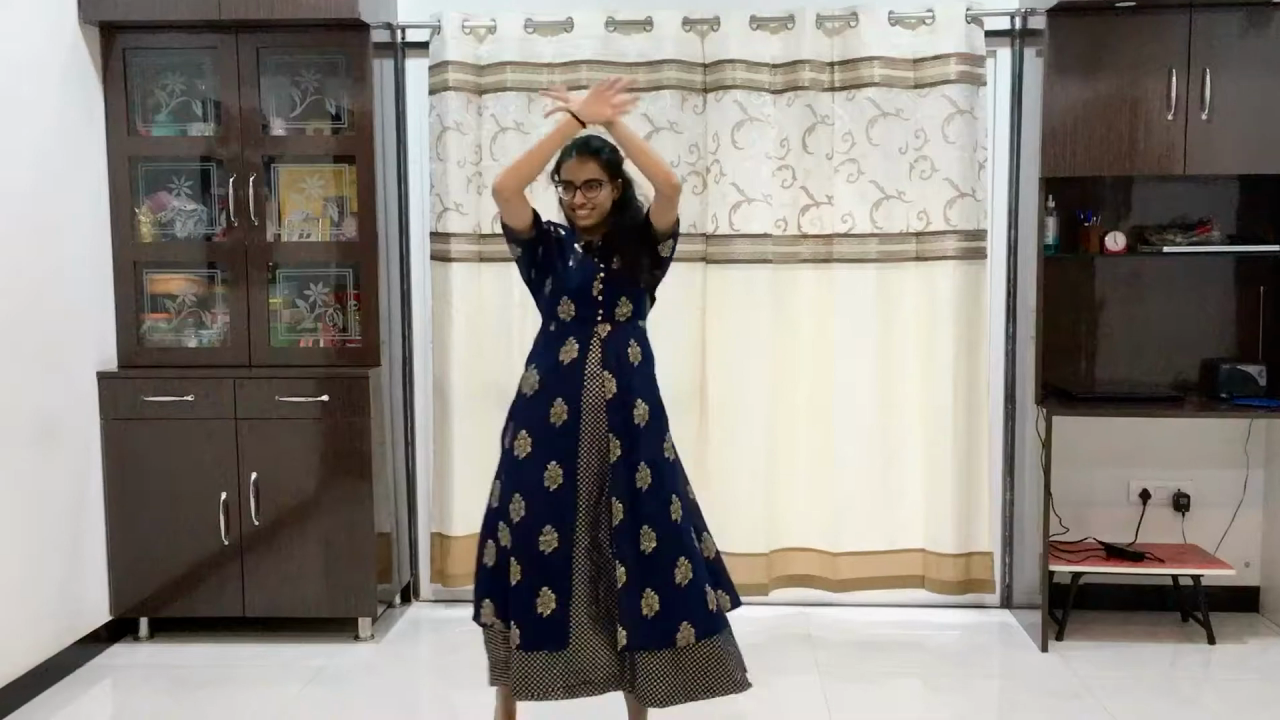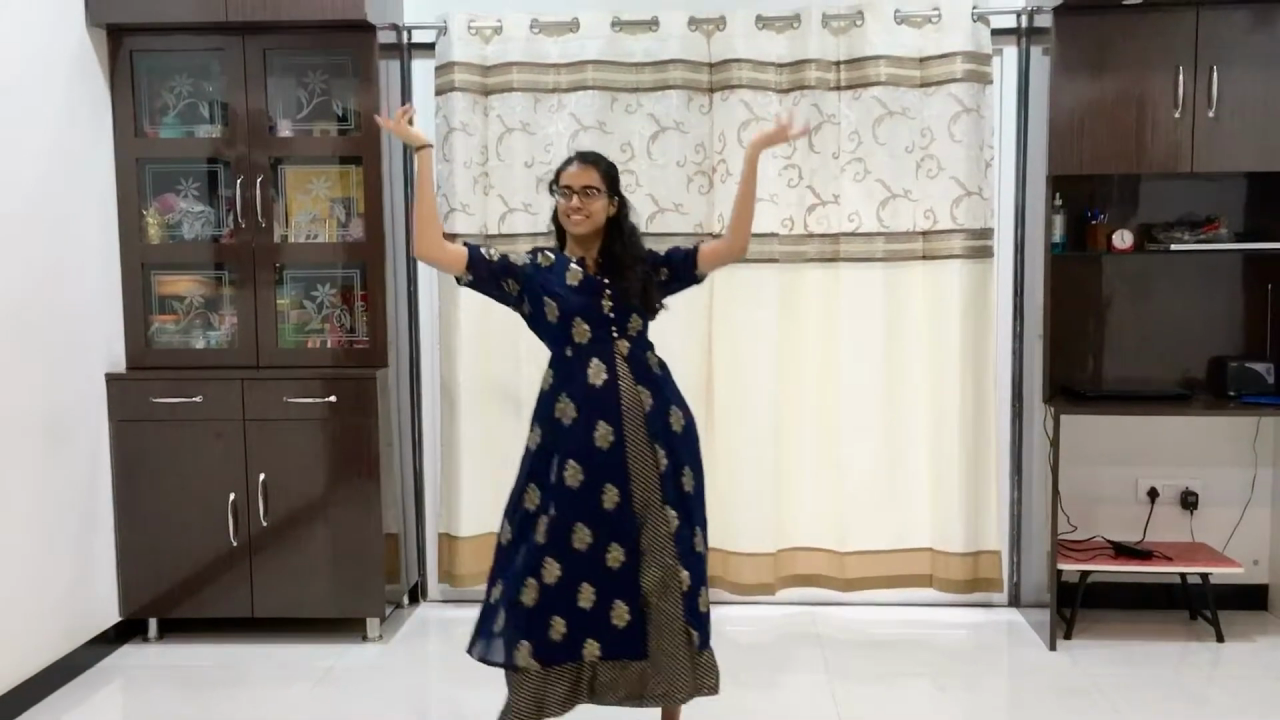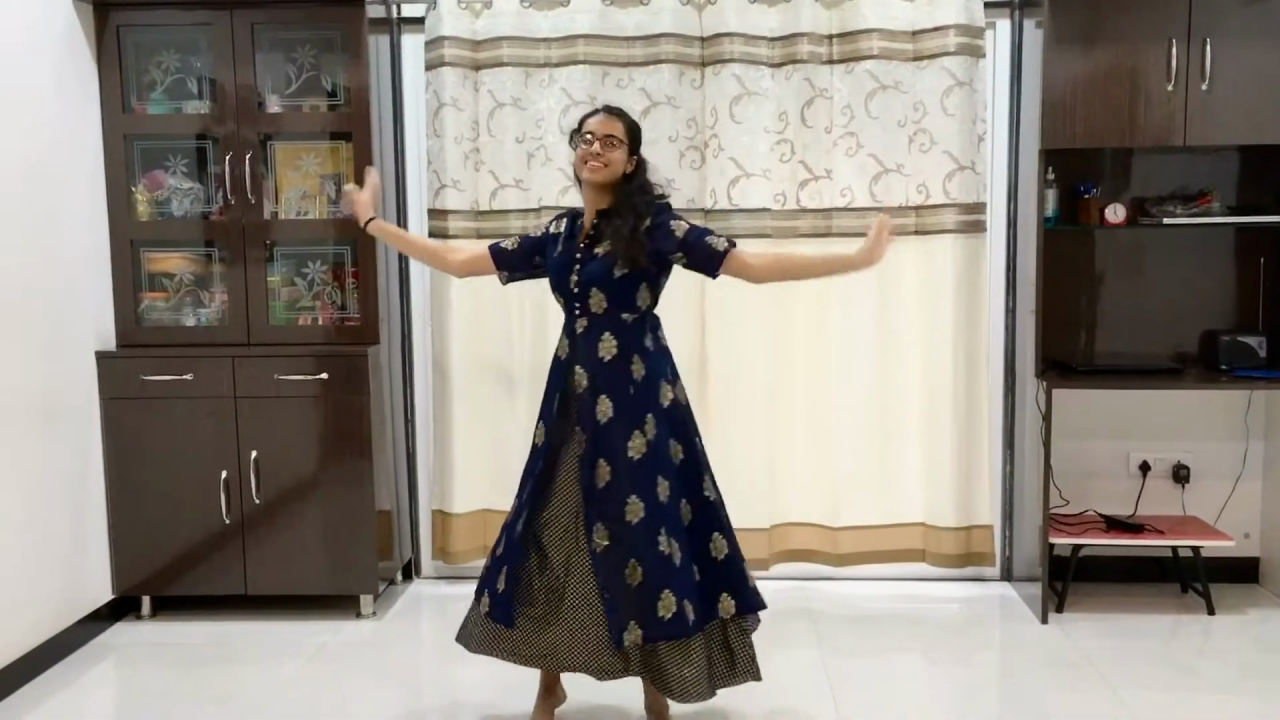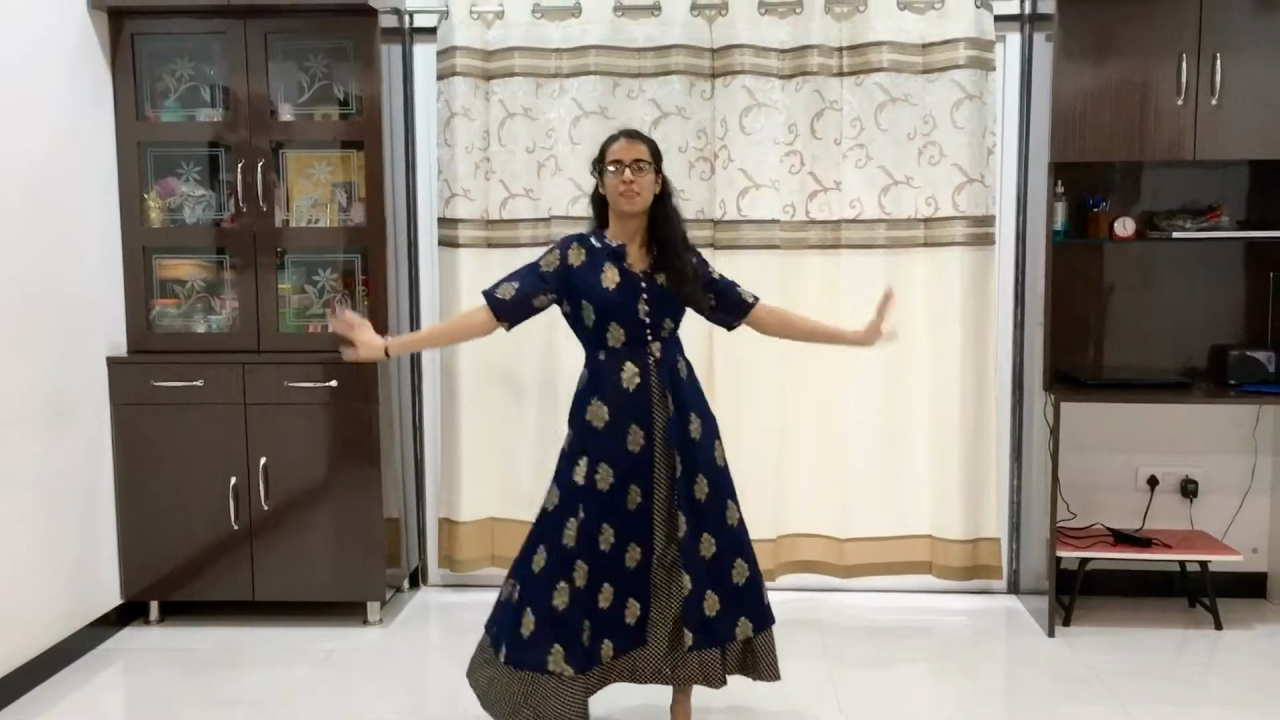
dt=1s
person 1, frame 1
left shoulder: (643, 248)
right shoulder: (545, 247)
left elbow: (669, 187)
right elbow: (505, 190)
left wrist: (610, 121)
right wrist: (572, 118)
left hip: (627, 415)
right hip: (550, 416)
left knee: (637, 558)
right knee: (534, 553)
person 1, frame 2
left shoulder: (644, 267)
right shoulder: (532, 270)
left elbow: (732, 246)
right elbow: (432, 248)
left wrist: (754, 157)
right wrist: (420, 154)
left hip: (657, 428)
right hip: (576, 429)
left knee: (667, 568)
right knee: (559, 565)
person 1, frame 3
left shoulder: (655, 224)
right shoulder: (559, 232)
left elbow: (750, 265)
right elbow: (459, 261)
left wrist: (852, 261)
right wrist: (375, 224)
left hip: (636, 397)
right hip: (573, 399)
left knee: (644, 536)
right knee: (548, 532)
person 1, frame 4
left shoulder: (681, 258)
right shoulder: (572, 257)
left elbow: (755, 314)
right elbow: (487, 315)
left wrist: (853, 336)
right wrist: (393, 344)
left hip: (682, 419)
right hip: (607, 423)
left knee: (699, 556)
right knee: (587, 556)
